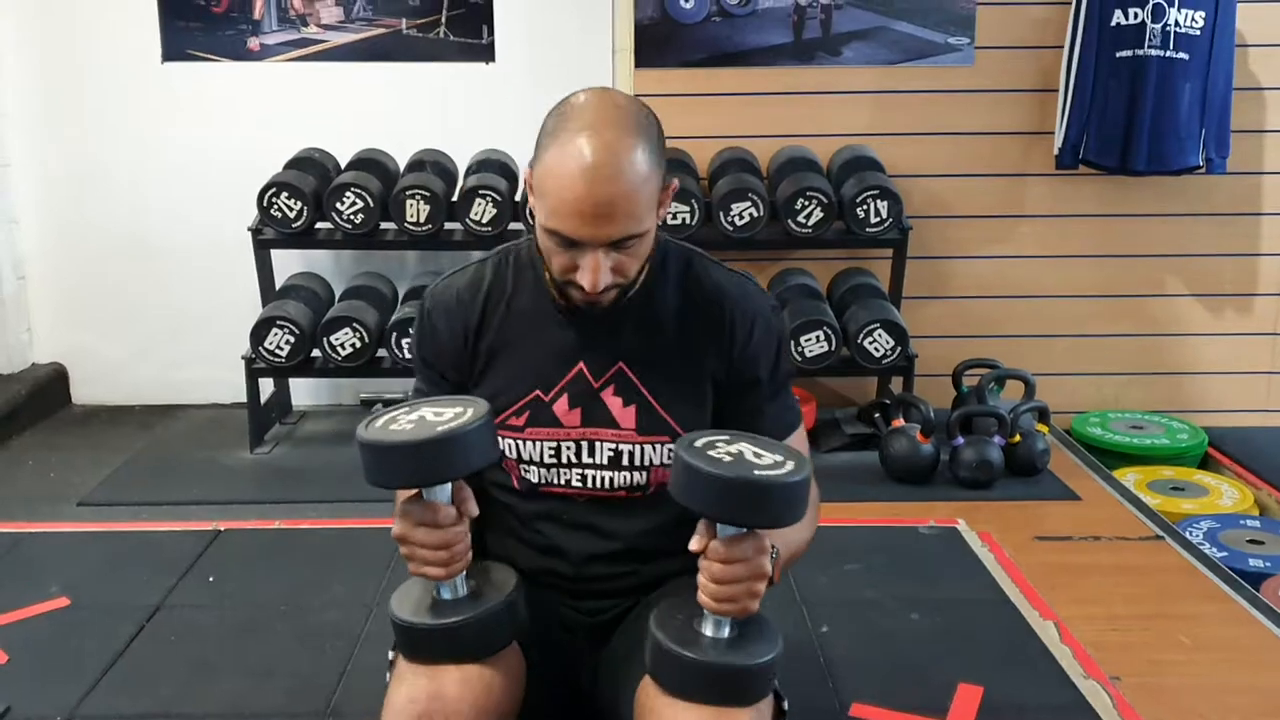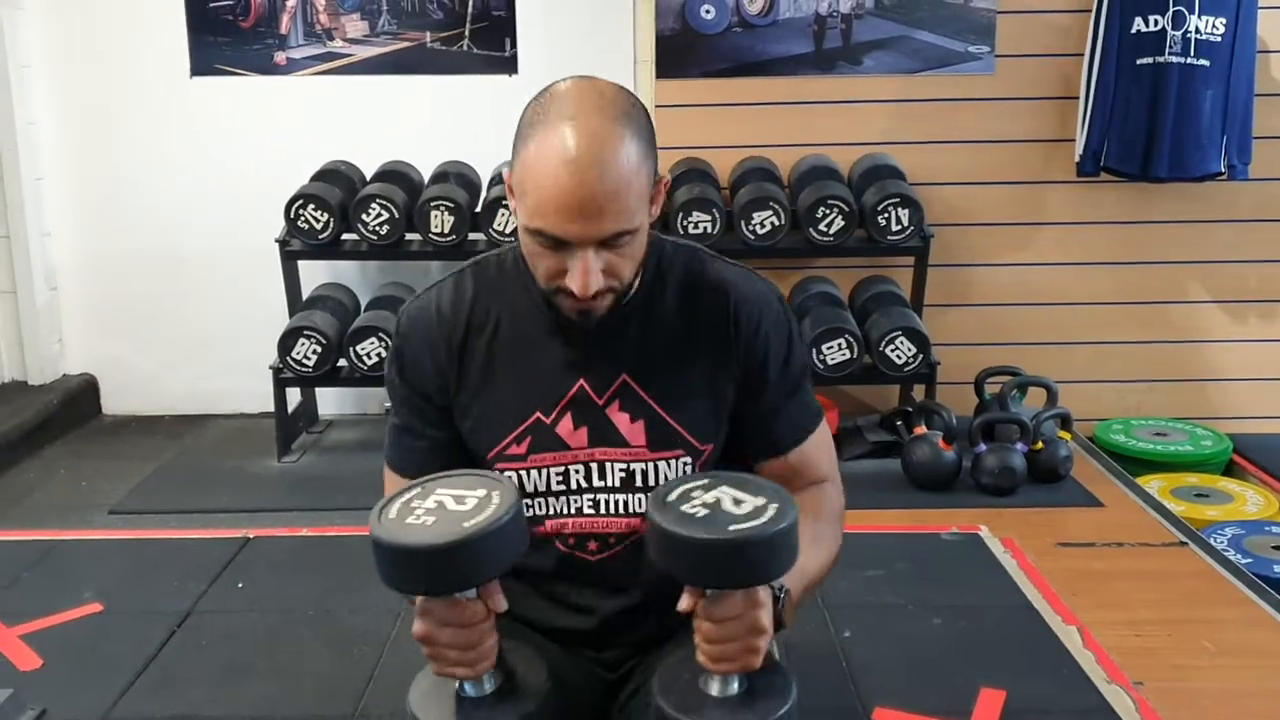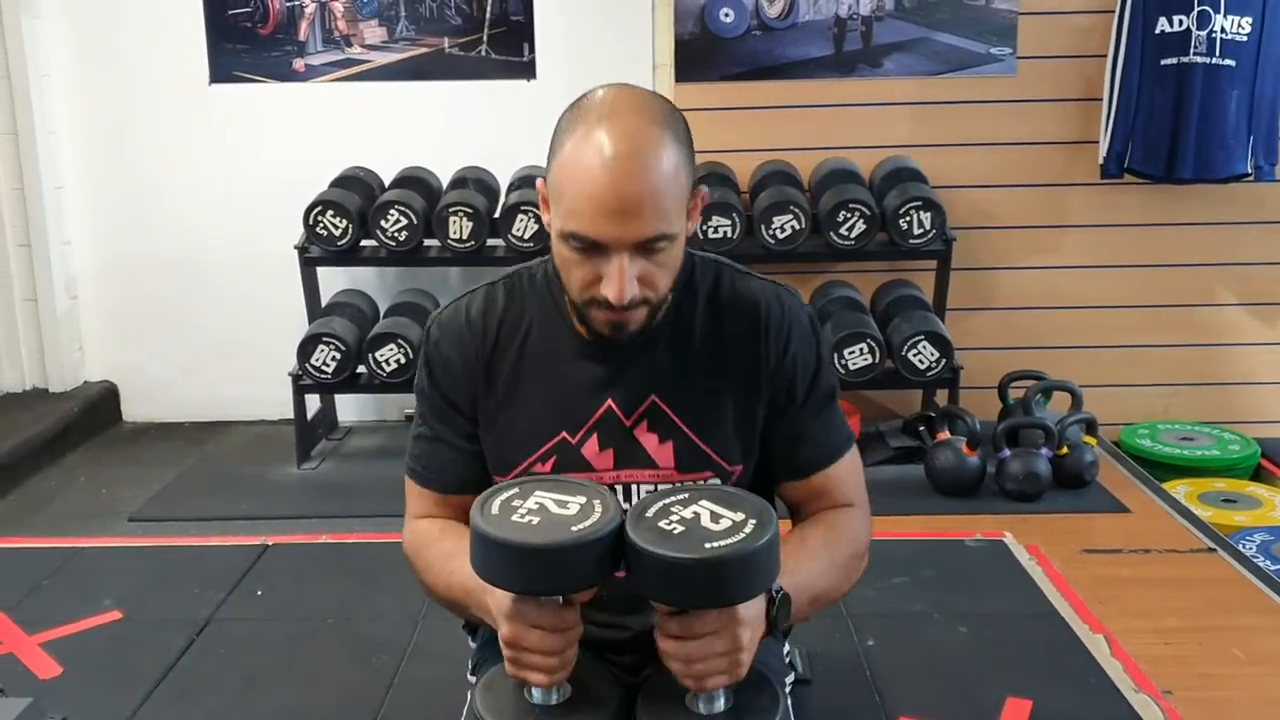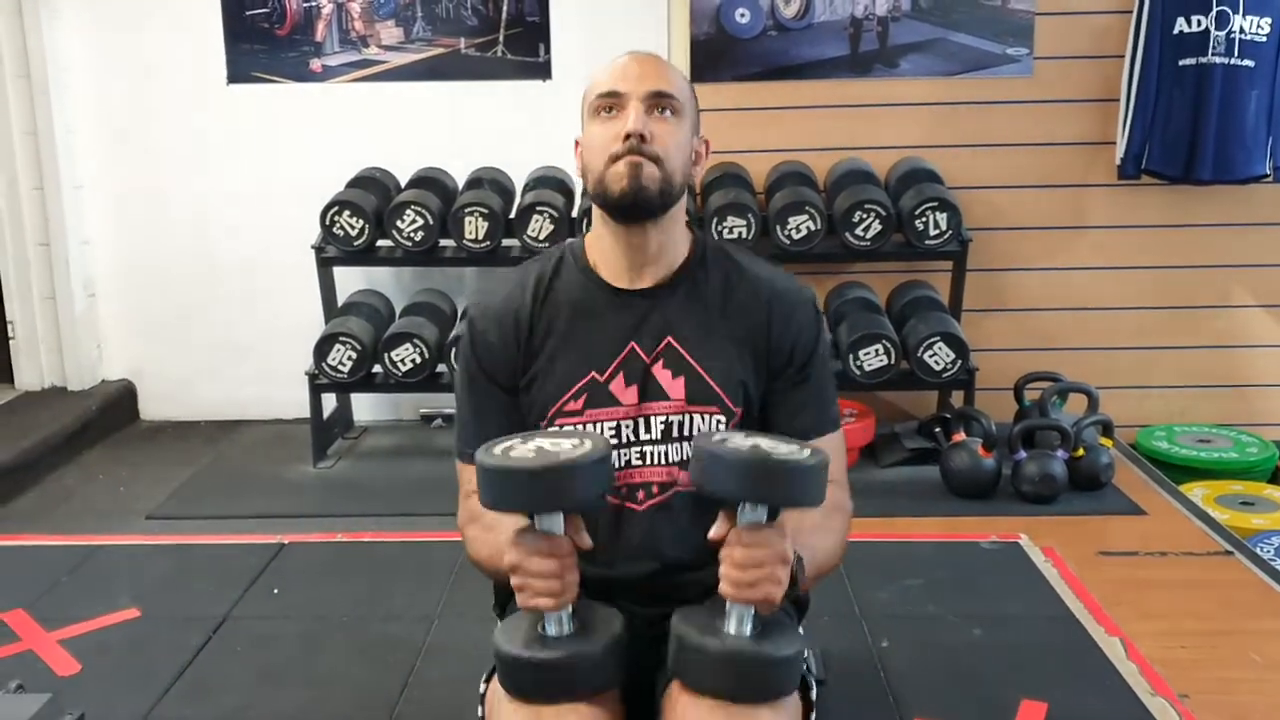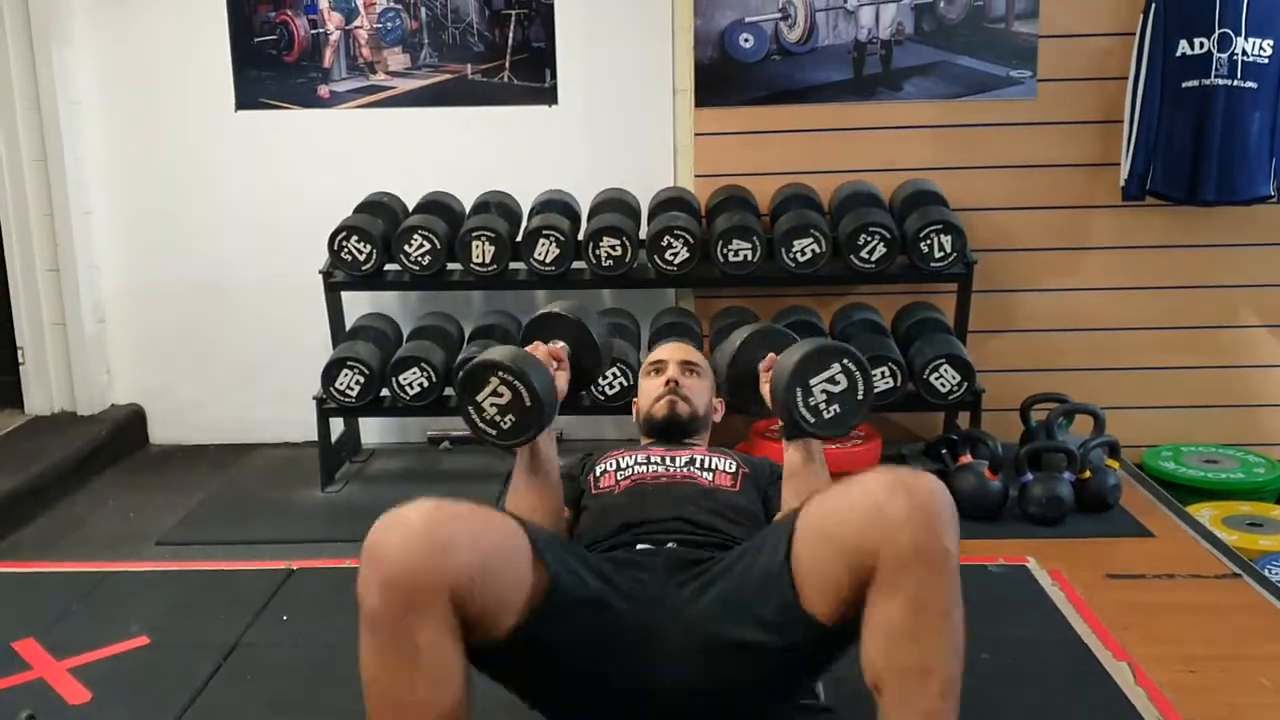
dt=1s
person 1, frame 1
left shoulder: (733, 313)
right shoulder: (460, 308)
left wrist: (763, 549)
right wrist: (427, 517)
left hip: (668, 595)
right hip: (513, 591)
person 1, frame 2
left shoulder: (739, 311)
right shoulder: (439, 327)
left elbow: (814, 486)
left wrist: (773, 590)
right wrist: (437, 593)
left hip: (687, 633)
right hip: (522, 634)
person 1, frame 3
left shoulder: (769, 326)
right shoulder: (468, 337)
left elbow: (842, 515)
right elbow: (431, 521)
left wrist: (765, 602)
right wrist: (497, 598)
left hip: (712, 643)
right hip: (542, 647)
person 1, frame 4
left shoulder: (775, 306)
right shoulder: (507, 316)
left elbow: (825, 490)
right elbow: (481, 502)
left wrist: (789, 556)
right wrist: (516, 549)
left hip: (723, 608)
right hip: (568, 613)
person 1, frame 5
left shoulder: (760, 472)
right shoulder: (587, 468)
left elbow: (820, 555)
right elbow: (526, 546)
left hip: (729, 616)
right hip: (597, 611)
left knee: (910, 510)
right knee: (408, 550)
